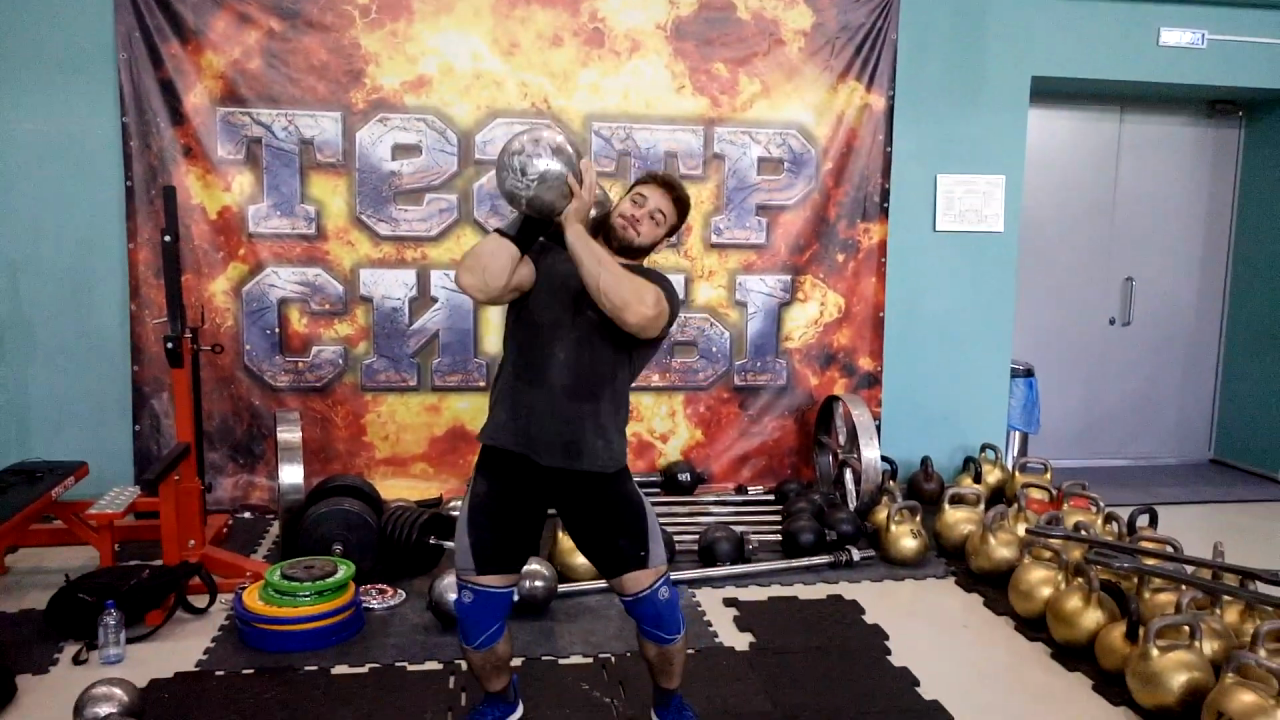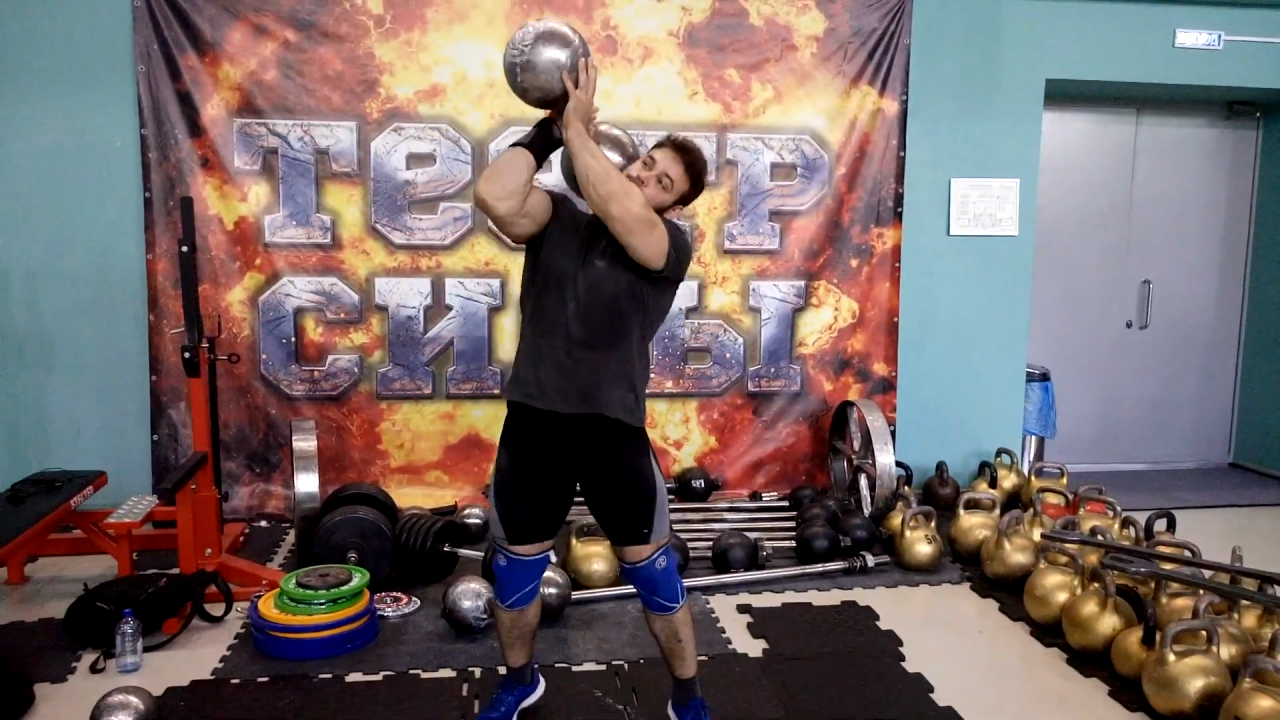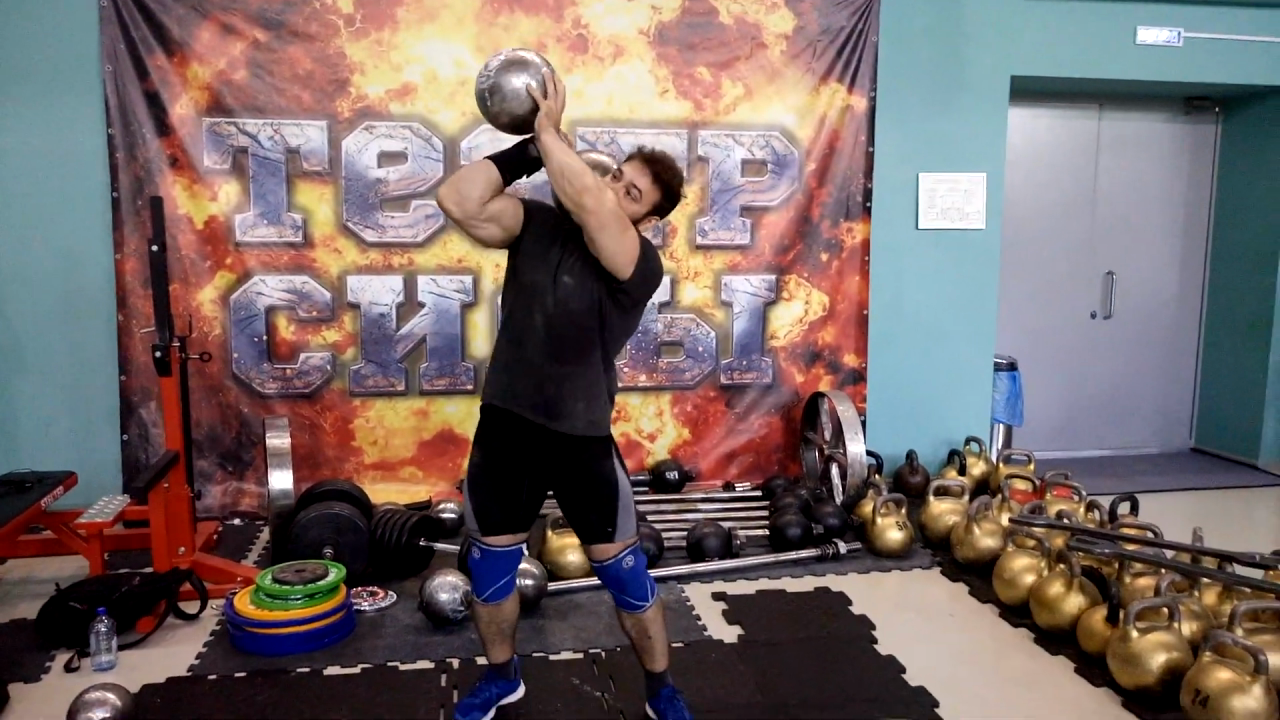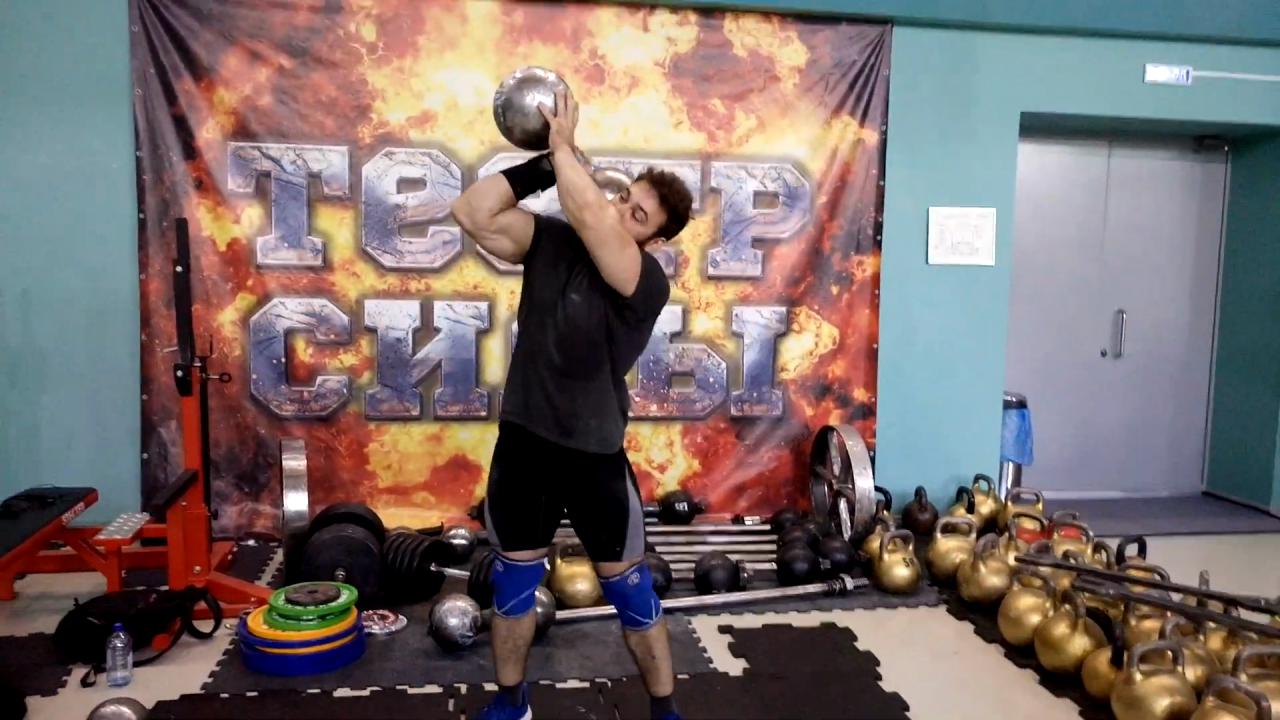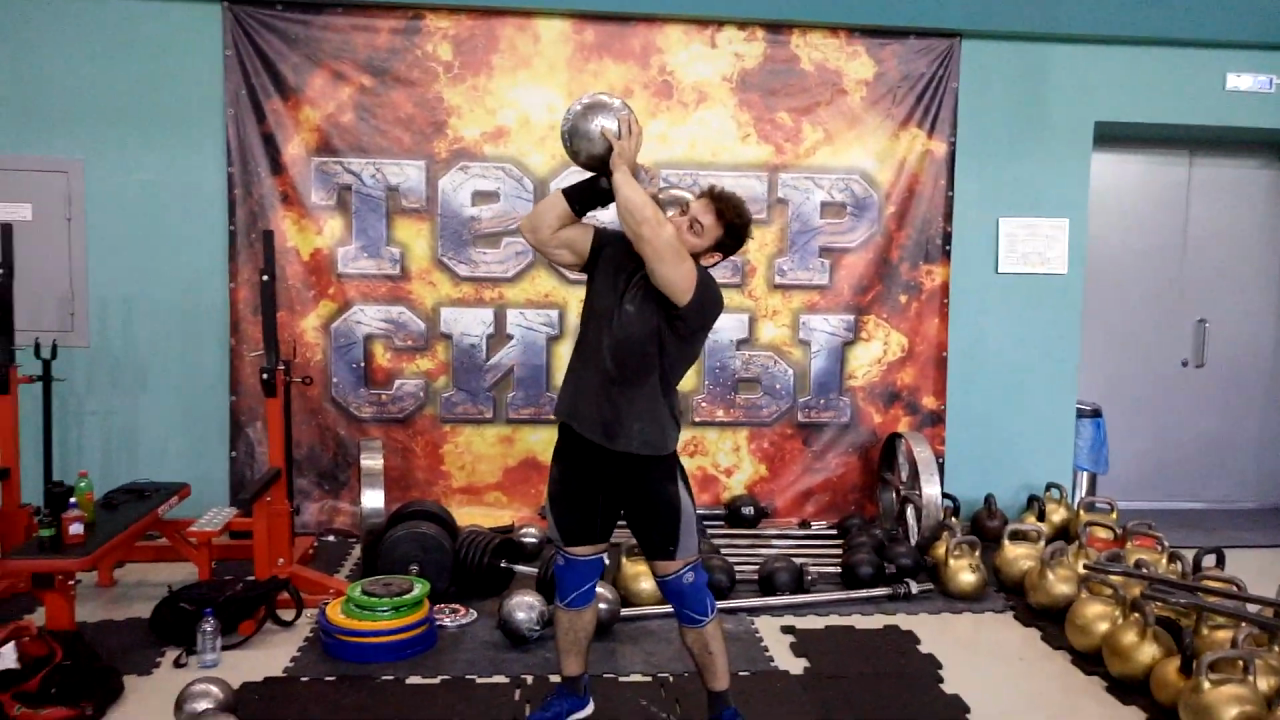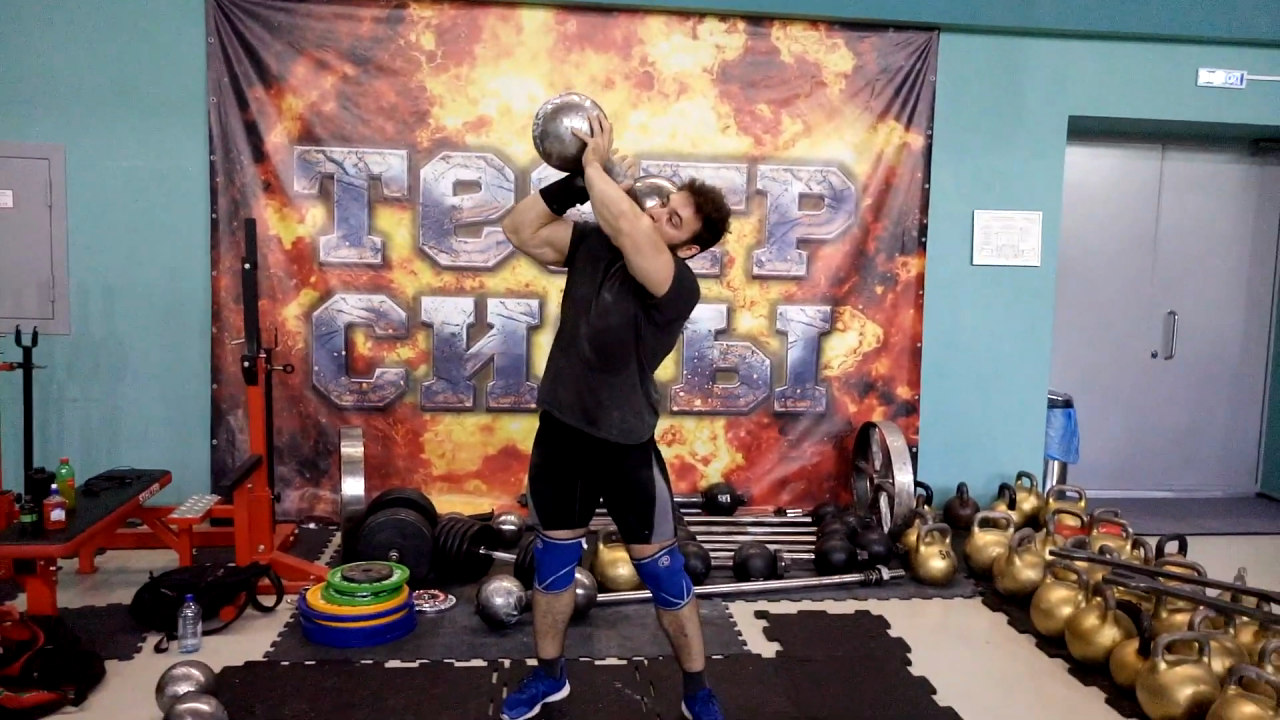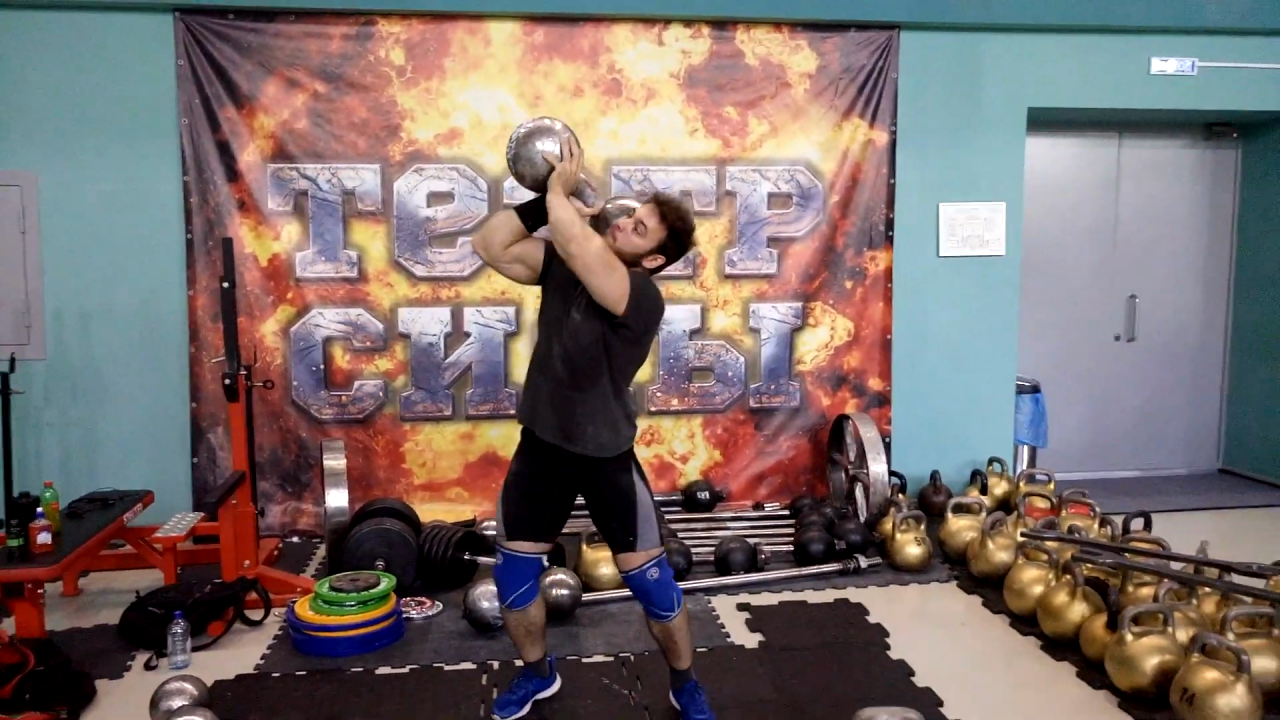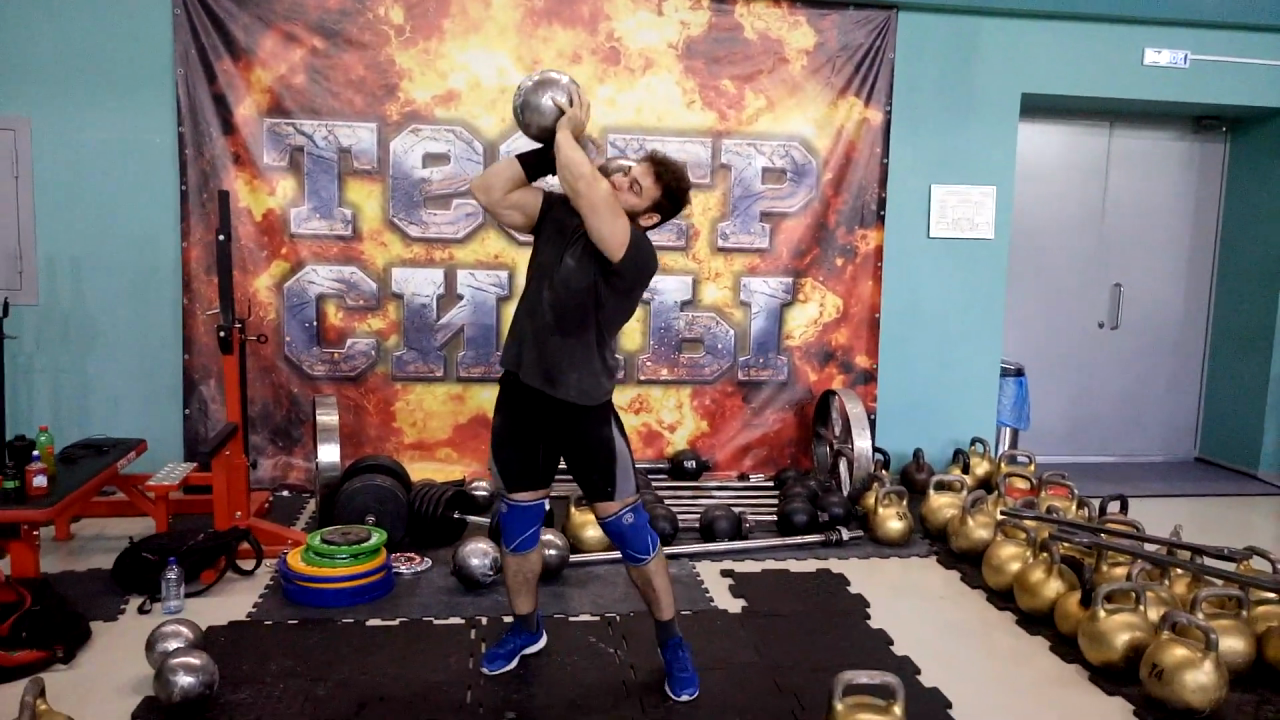
dt=0.3s
person 1, frame 1
left shoulder: (654, 288)
right shoulder: (543, 257)
left elbow: (632, 311)
right elbow: (475, 282)
left wrist: (573, 226)
right wrist: (534, 217)
left hip: (594, 464)
right hip: (510, 456)
left knee: (655, 603)
right knee: (477, 608)
person 1, frame 2
left shoulder: (670, 248)
right shoulder: (556, 218)
left elbow: (620, 210)
right elbow: (494, 196)
left wrist: (576, 124)
right wrist: (547, 128)
left hip: (613, 430)
right hip: (533, 421)
left knee: (651, 570)
right knee: (516, 569)
person 1, frame 3
left shoulder: (640, 264)
right shoulder: (536, 226)
left elbow: (590, 205)
right elbow: (457, 201)
left wrist: (548, 131)
right wrist: (526, 149)
left hip: (580, 435)
right hip: (505, 425)
left knee: (621, 570)
right knee: (490, 566)
person 1, frame 4
left shoulder: (646, 282)
right shoulder: (550, 241)
left elbow: (592, 219)
right elbow: (472, 213)
left wrist: (565, 145)
right wrist: (542, 163)
left hip: (594, 454)
right hip: (523, 441)
left knee: (627, 586)
right knee: (513, 580)
person 1, frame 5
left shoulder: (701, 295)
right shoulder: (613, 253)
left elbow: (651, 235)
right elbow: (538, 229)
left wrist: (624, 166)
right wrist: (600, 182)
left hip: (645, 456)
right hip: (580, 443)
left knee: (682, 585)
right knee: (574, 574)
person 1, frame 6
left shoulder: (677, 286)
right shoulder: (591, 244)
left elbow: (626, 226)
right elbow: (518, 229)
left wrist: (595, 164)
right wrist: (575, 180)
left hip: (624, 441)
right hip: (560, 430)
left knee: (659, 566)
right knee: (554, 559)
person 1, frame 7
left shoulder: (641, 299)
right shoulder: (564, 265)
left elbow: (578, 245)
right elbow: (489, 245)
left wrist: (560, 188)
right wrist: (546, 199)
left hip: (604, 455)
right hip: (541, 444)
left knee: (651, 581)
right knee: (513, 573)
right ankle: (537, 671)
person 1, frame 8
left shoulder: (636, 253)
right shoulder: (556, 214)
left elbow: (584, 187)
right elbow: (486, 190)
left wrist: (567, 131)
right wrist: (549, 149)
left hip: (584, 404)
right hip: (522, 394)
left knee: (625, 525)
right knee: (518, 520)
left ankle: (671, 639)
right ankle: (526, 627)
